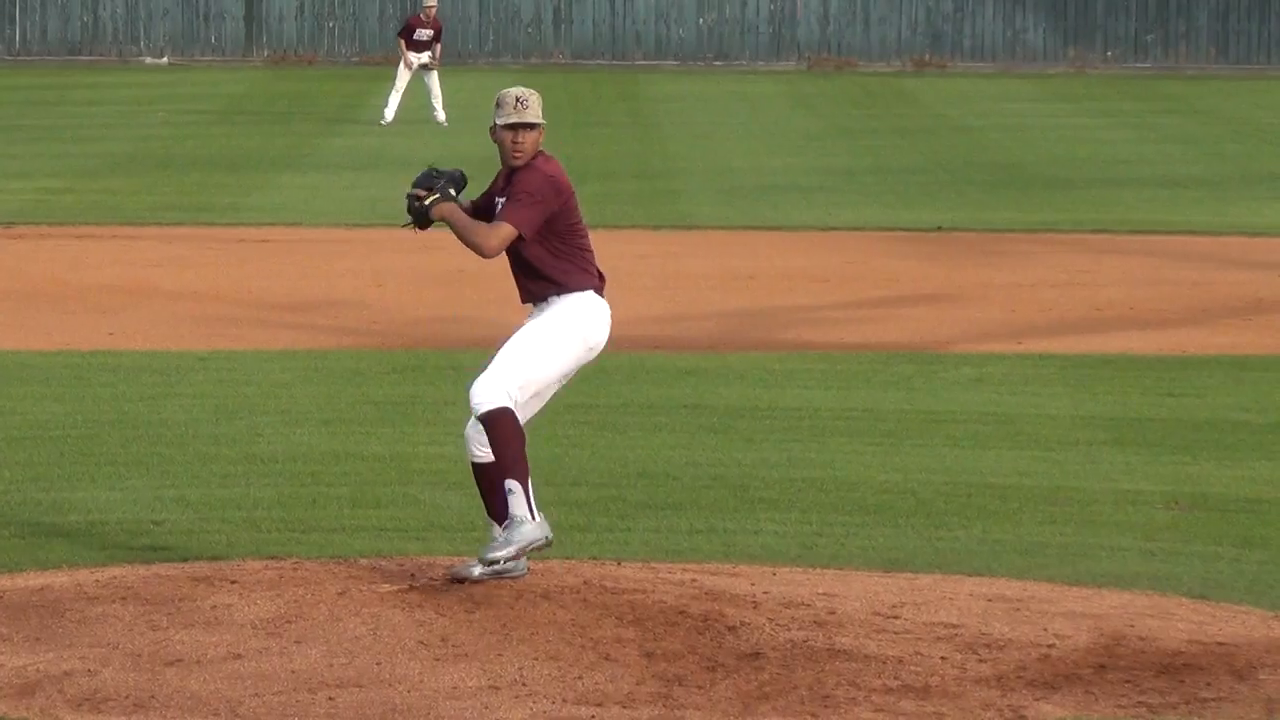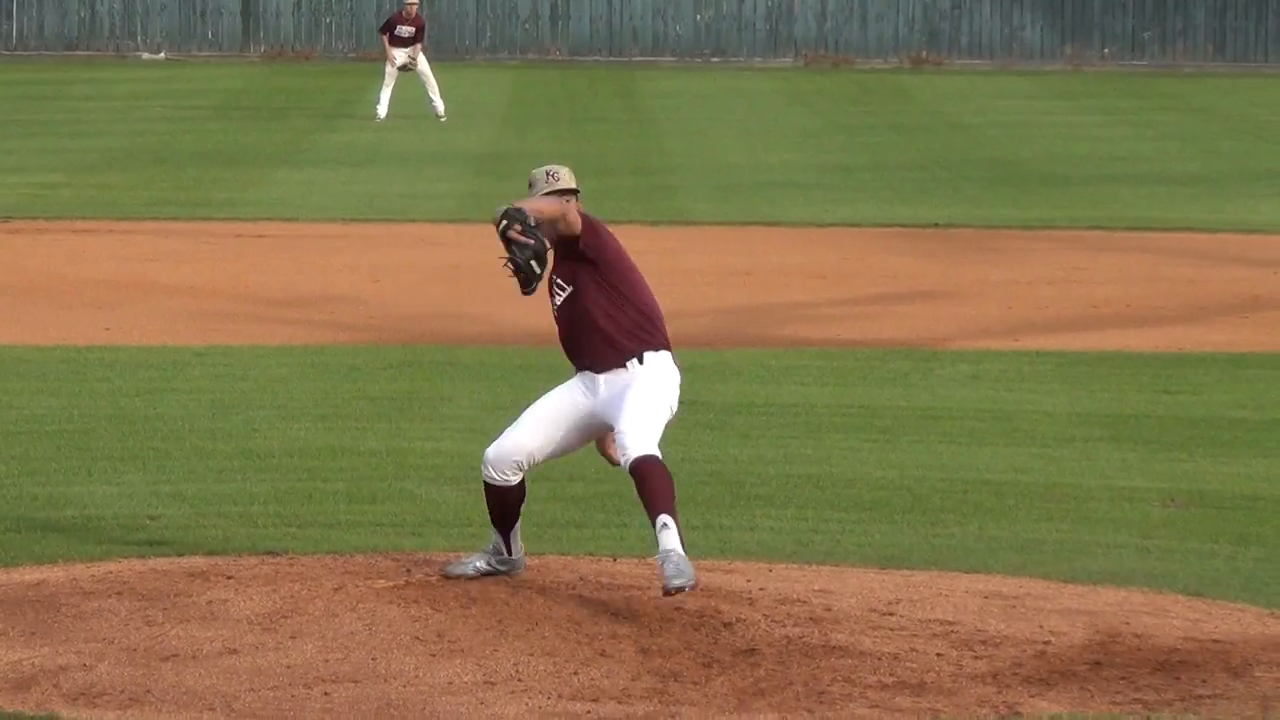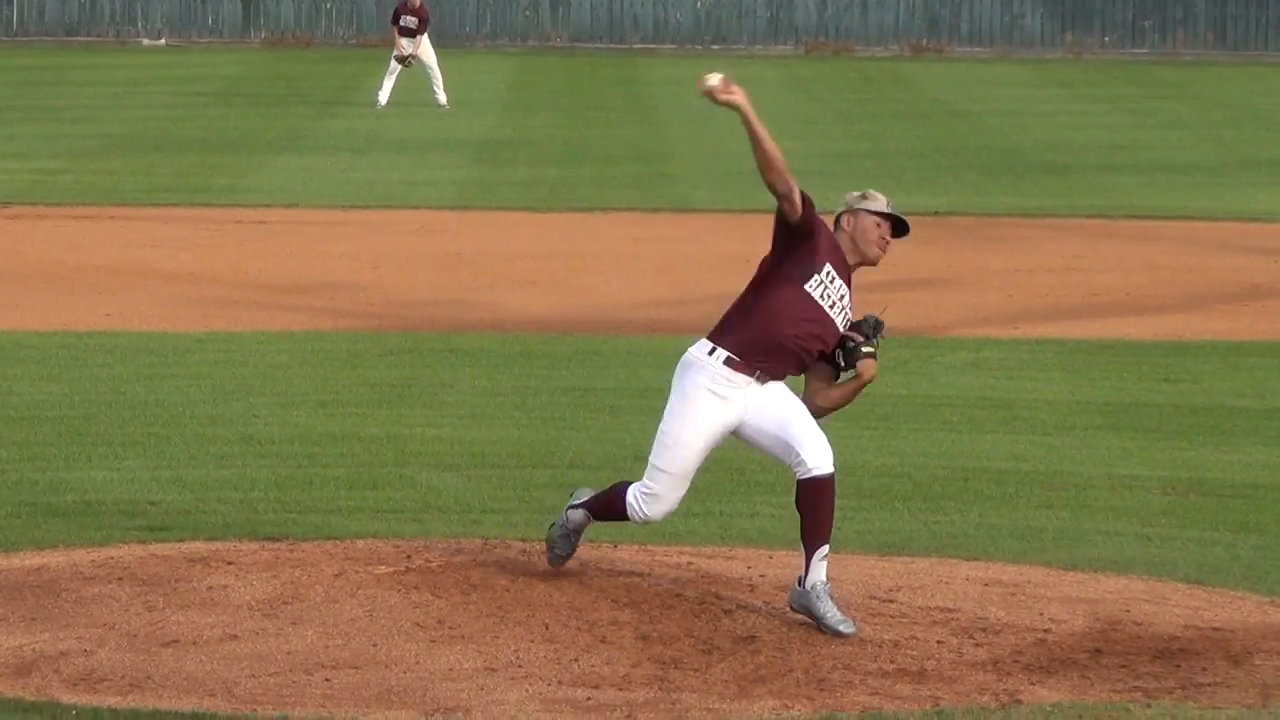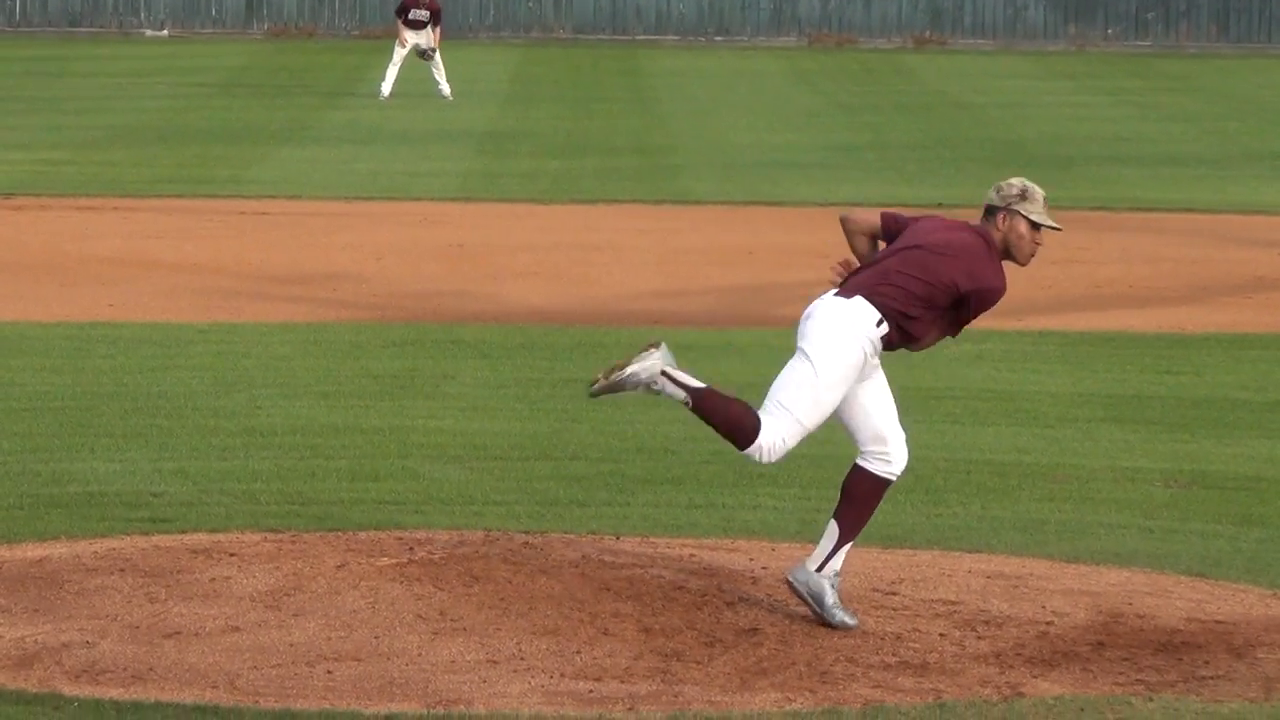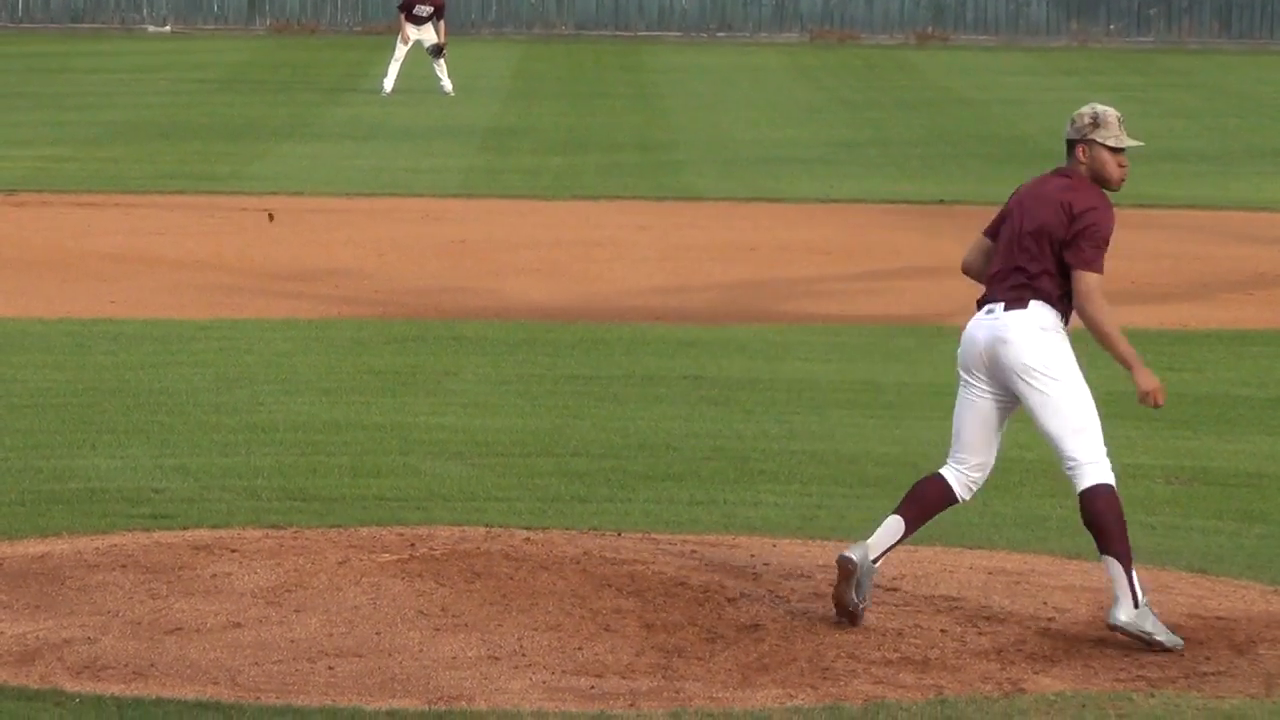
dt=0.3s
person 1, frame 1
left shoulder: (541, 178)
right shoulder: (506, 179)
left elbow: (489, 244)
right elbow: (464, 216)
left wrist: (448, 212)
right wrist: (437, 207)
left hip: (577, 313)
right hip: (551, 320)
left knee: (487, 395)
right knee: (481, 431)
left ankle: (524, 520)
right ankle: (509, 548)
person 1, frame 2
left shoulder: (582, 237)
right shoulder: (560, 272)
left elbow: (558, 215)
left wrist: (519, 216)
right wrist: (600, 426)
left hip: (647, 376)
right hip: (589, 383)
left knee: (637, 447)
right knee: (502, 458)
left ankle: (671, 553)
right ankle: (506, 551)
person 1, frame 3
left shoulder: (842, 323)
right shoulder: (811, 238)
left elbow: (818, 401)
right elbow: (783, 184)
left wrist: (863, 374)
right wrist: (746, 111)
left hip: (762, 395)
right hip: (713, 377)
left knee: (817, 461)
right knee: (653, 503)
left ankle: (813, 587)
right ankle: (581, 513)
person 1, frame 4
left shoulder: (933, 227)
right shoulder: (991, 278)
left elbow: (858, 223)
right elbow: (921, 338)
left hip: (841, 320)
right hip: (835, 333)
left knee: (888, 453)
right knee: (761, 439)
left ankle: (819, 572)
right ankle: (660, 373)
person 1, frame 5
left shoulder: (1031, 190)
right shoulder: (1092, 205)
left elbow: (970, 264)
right elbow: (1087, 298)
right wrist: (1136, 367)
left hip: (981, 333)
right hip: (1033, 333)
left knee: (965, 471)
right knee: (1090, 466)
left ankle: (866, 555)
right ankle: (1129, 604)
